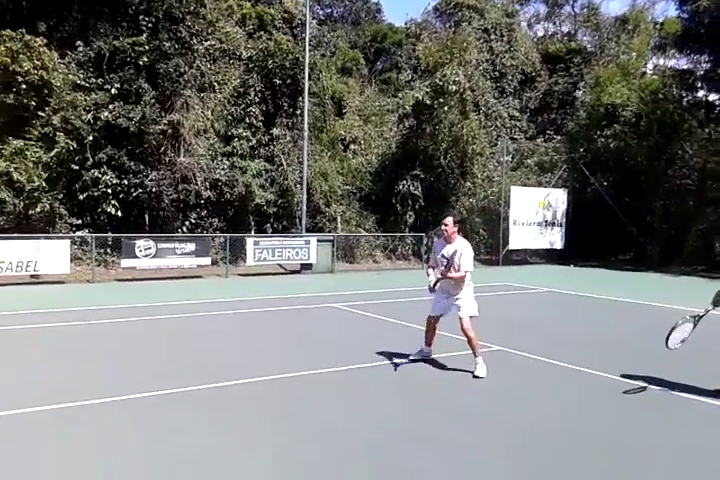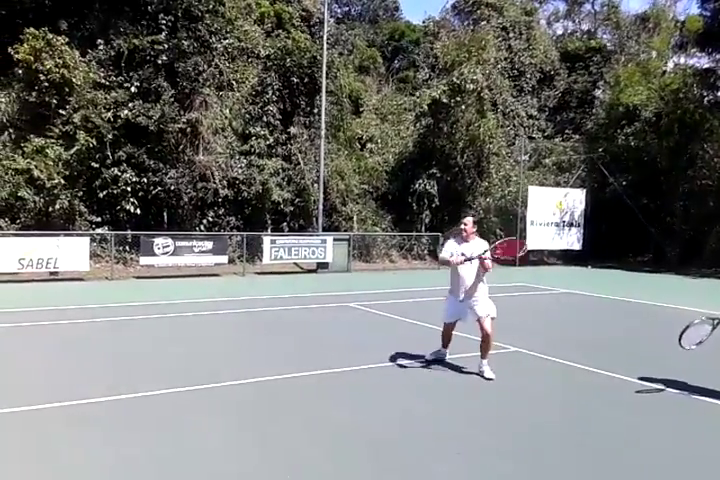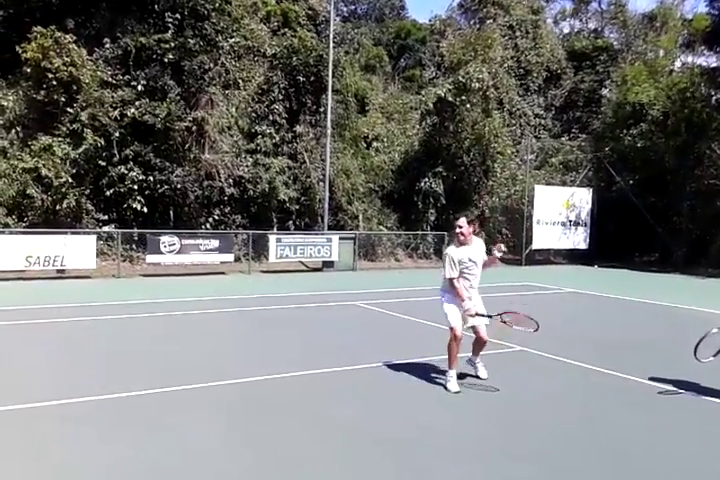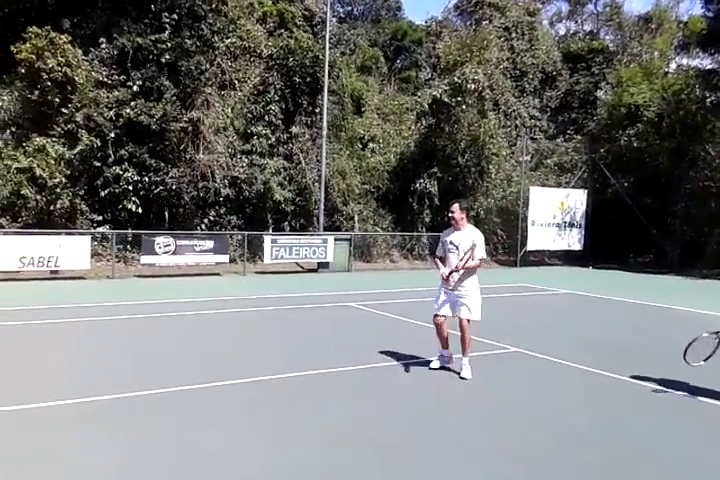
dt=0.7s
person 1, frame 1
left shoulder: (464, 247)
right shoulder: (438, 244)
left elbow: (463, 274)
right elbow: (432, 266)
left wrist: (450, 276)
right wrist: (431, 276)
left hip: (462, 292)
right hip: (442, 291)
left knee: (466, 327)
right knee: (430, 321)
left ankle: (480, 363)
right ankle: (426, 350)
person 1, frame 2
left shoulder: (482, 245)
right shoulder: (452, 243)
left elbow: (487, 268)
right elbow: (442, 258)
left wrist: (485, 261)
right wrist: (452, 260)
left hip: (478, 295)
right hip: (456, 294)
left knee: (487, 331)
right knee: (447, 328)
left ankle: (483, 364)
right ankle: (442, 351)
person 1, frame 3
left shoulder: (479, 243)
right shoulder: (451, 252)
left elbow: (484, 263)
right elbow: (453, 281)
left wrist: (495, 256)
right wrist: (467, 304)
left hip: (472, 296)
right hip: (453, 297)
left knee: (483, 337)
right knee: (457, 334)
left ankle: (474, 360)
right ankle: (451, 375)
person 1, frame 4
left shoulder: (475, 235)
right shoulder: (446, 234)
left elbow: (478, 262)
right elbow: (438, 257)
left wrist: (463, 266)
right wrist: (441, 269)
left hip: (467, 287)
right hip: (446, 286)
left knee: (464, 324)
right knee: (438, 320)
left ankle: (465, 363)
right ankle: (445, 355)
